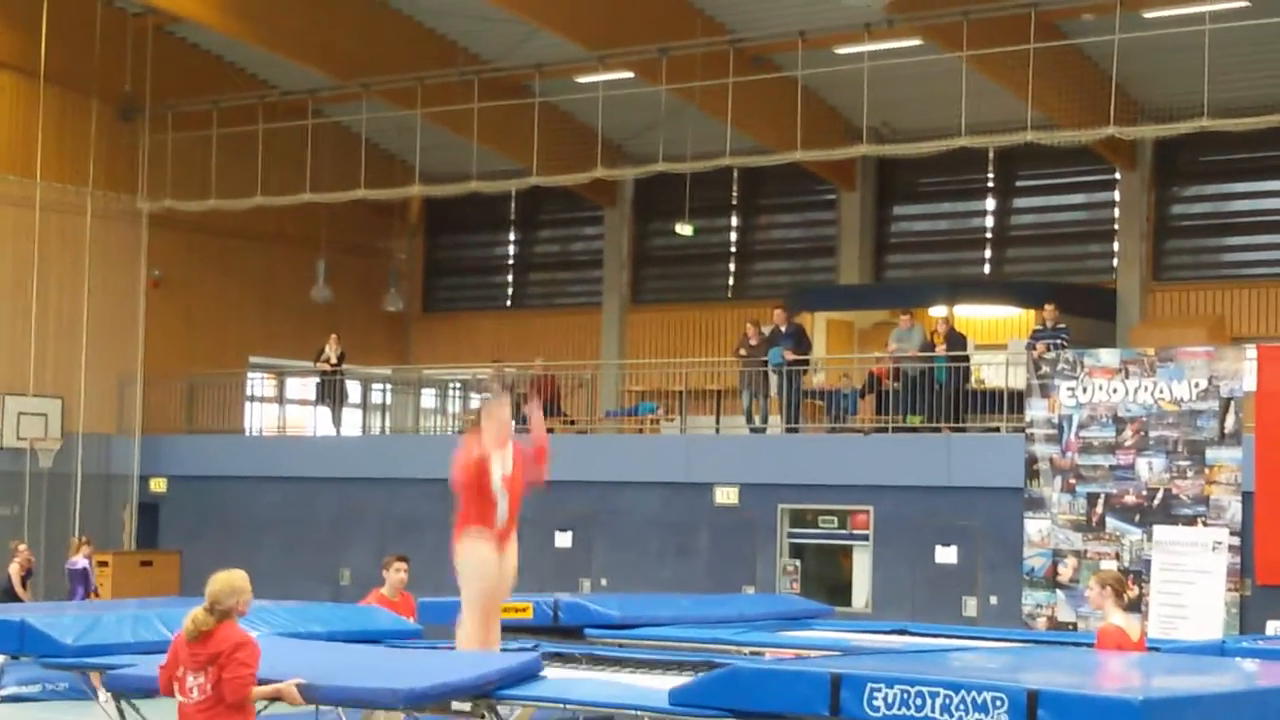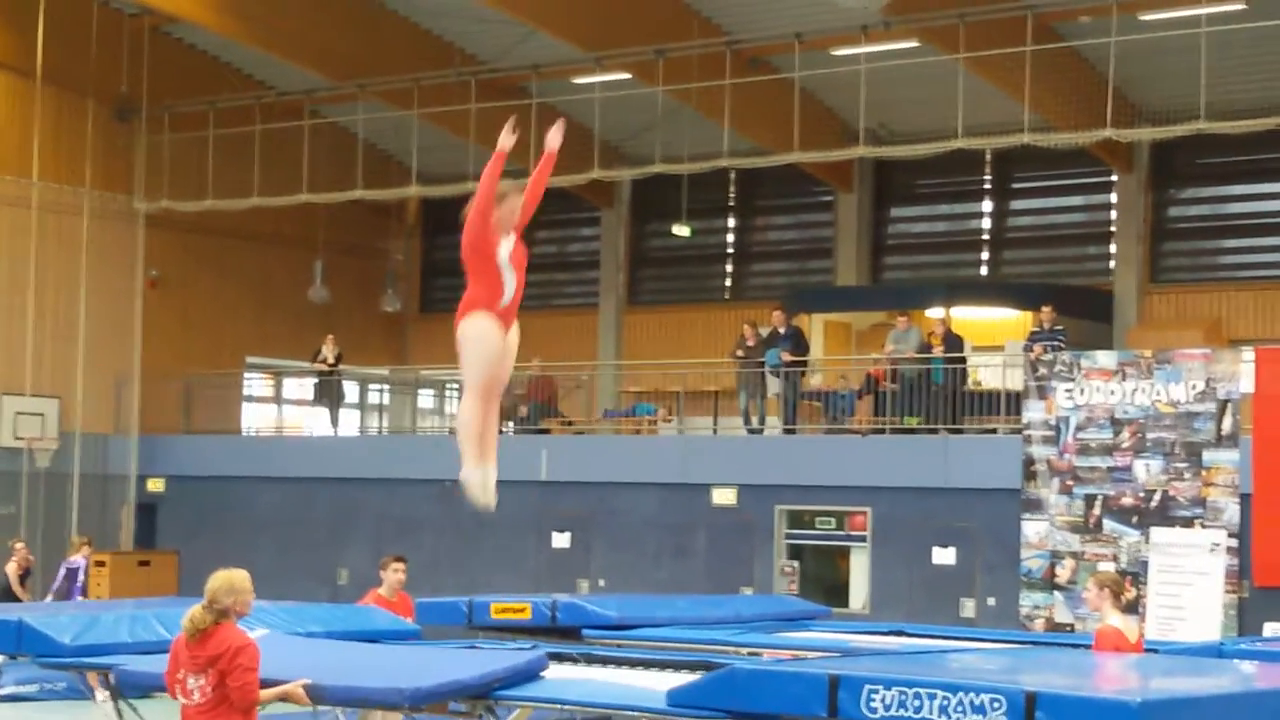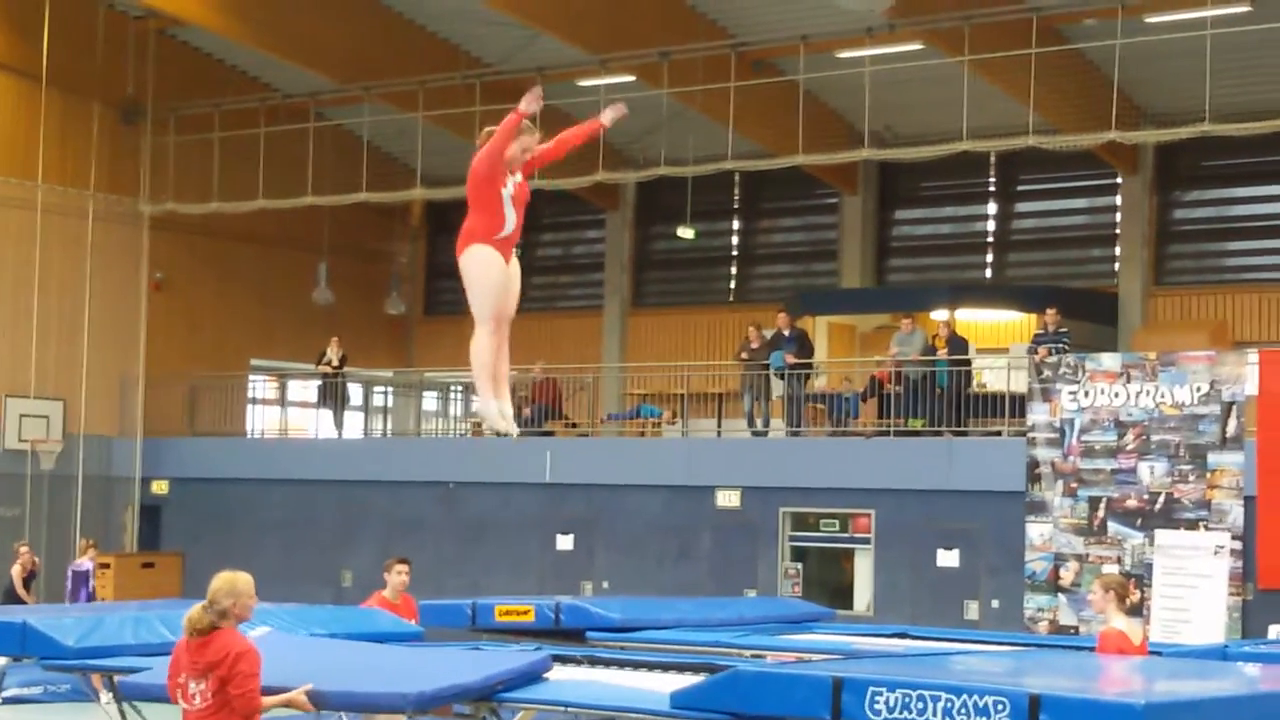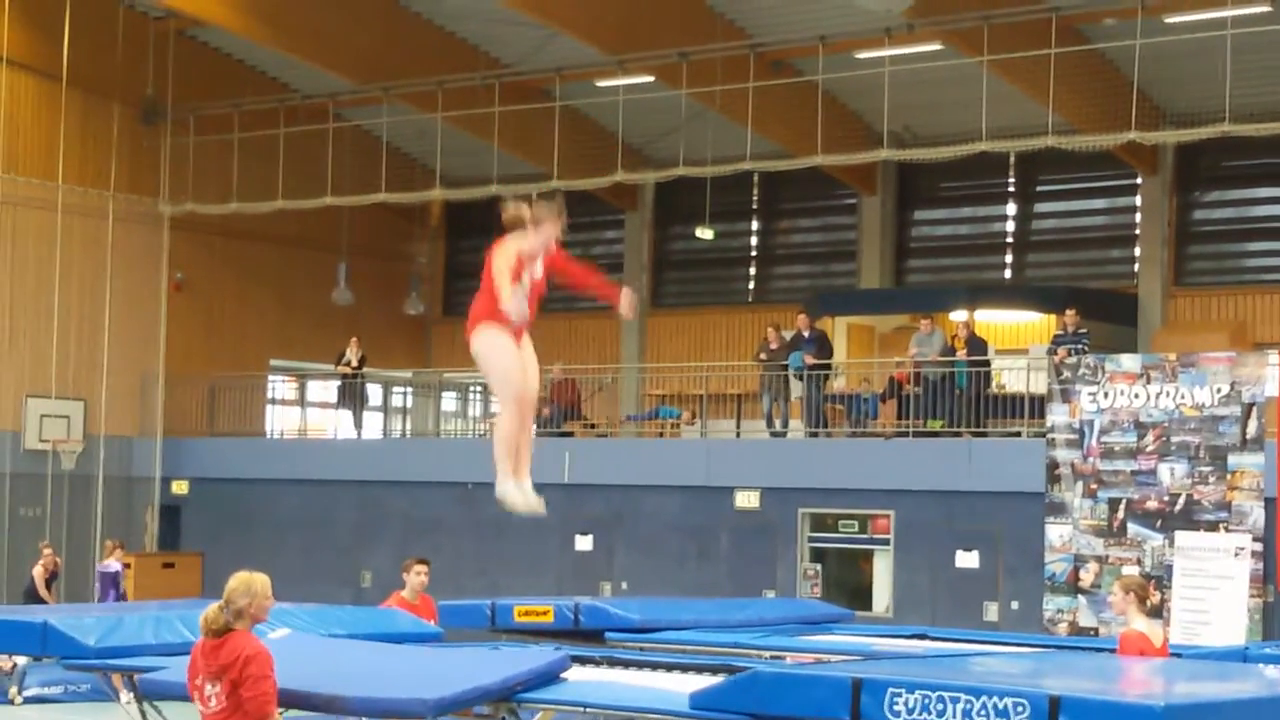
dt=0.3s
person 1, frame 1
left shoulder: (514, 450)
right shoulder: (473, 454)
left elbow: (536, 474)
right elbow: (460, 483)
left wrist: (540, 439)
right wrist: (478, 459)
left hip: (505, 536)
right hip: (475, 535)
left knee: (492, 611)
right knee: (475, 612)
person 1, frame 2
left shoulder: (511, 233)
right shoulder: (477, 235)
left elbow: (534, 191)
right elbow: (482, 196)
left wrist: (551, 151)
right wrist: (501, 152)
left hip: (507, 321)
right hip: (479, 317)
left knee: (493, 398)
right knee: (476, 393)
left ankle: (488, 468)
right ankle: (470, 466)
person 1, frame 3
left shoulder: (521, 168)
right shoulder: (484, 166)
left elbow: (561, 145)
right elbow: (498, 144)
left wrist: (600, 121)
right wrist: (519, 113)
left hip: (505, 252)
right hip: (480, 247)
left knee: (501, 327)
right knee: (488, 324)
left ankle: (502, 403)
right ankle: (486, 398)
person 1, frame 4
left shoulder: (546, 255)
right shoulder: (505, 251)
left elbow: (580, 275)
right elbow: (502, 274)
left wrist: (616, 296)
right wrist: (508, 300)
left hip: (517, 334)
right hip: (490, 328)
left knee: (527, 407)
right knee: (514, 403)
left ankle: (523, 484)
right ankle: (506, 482)
